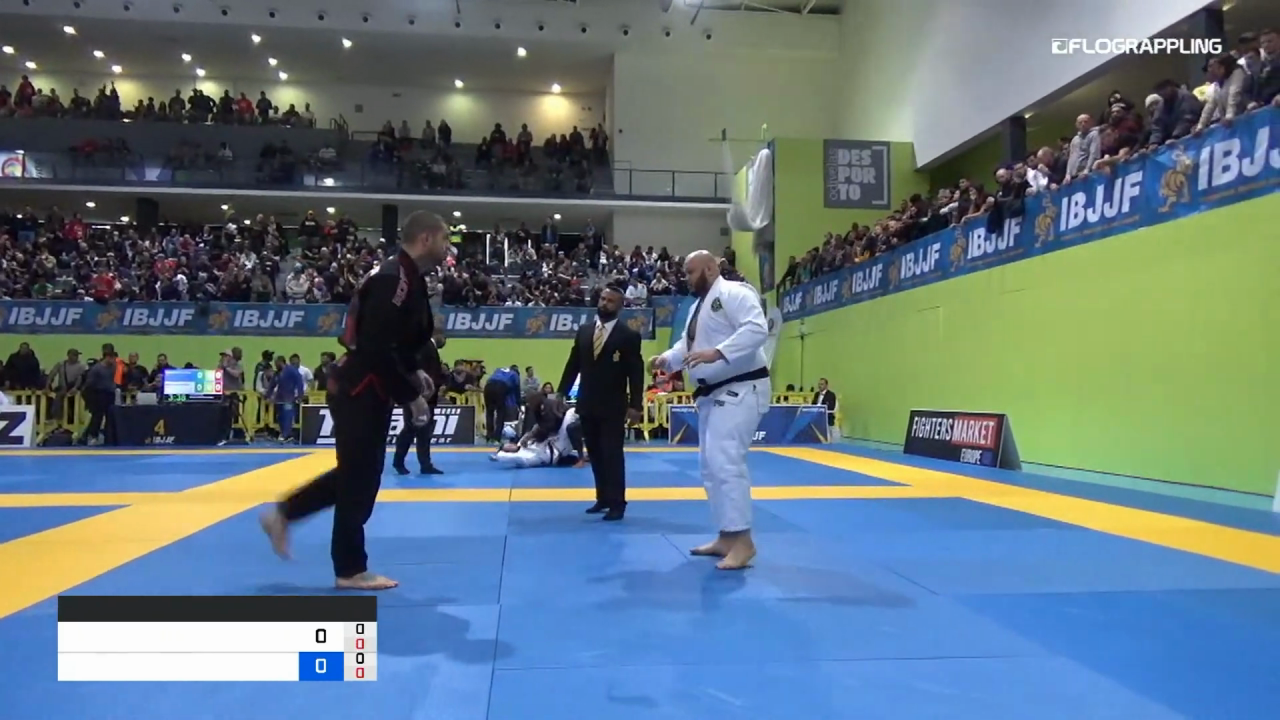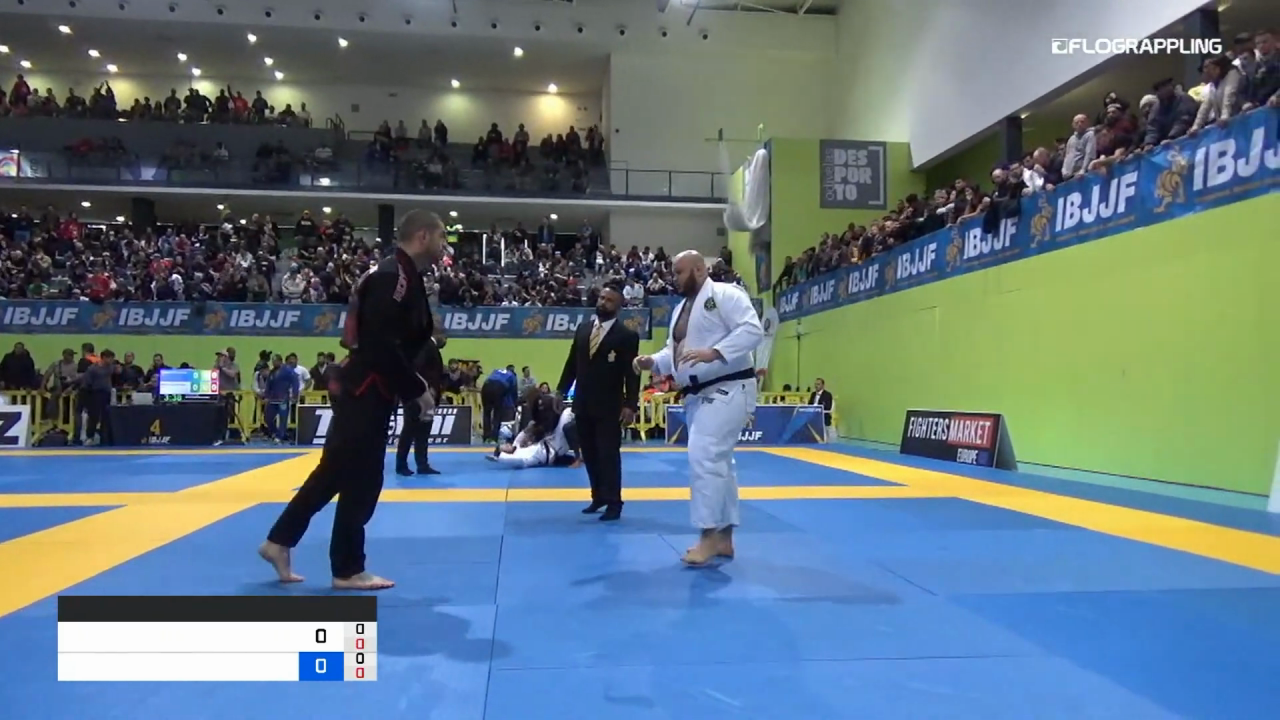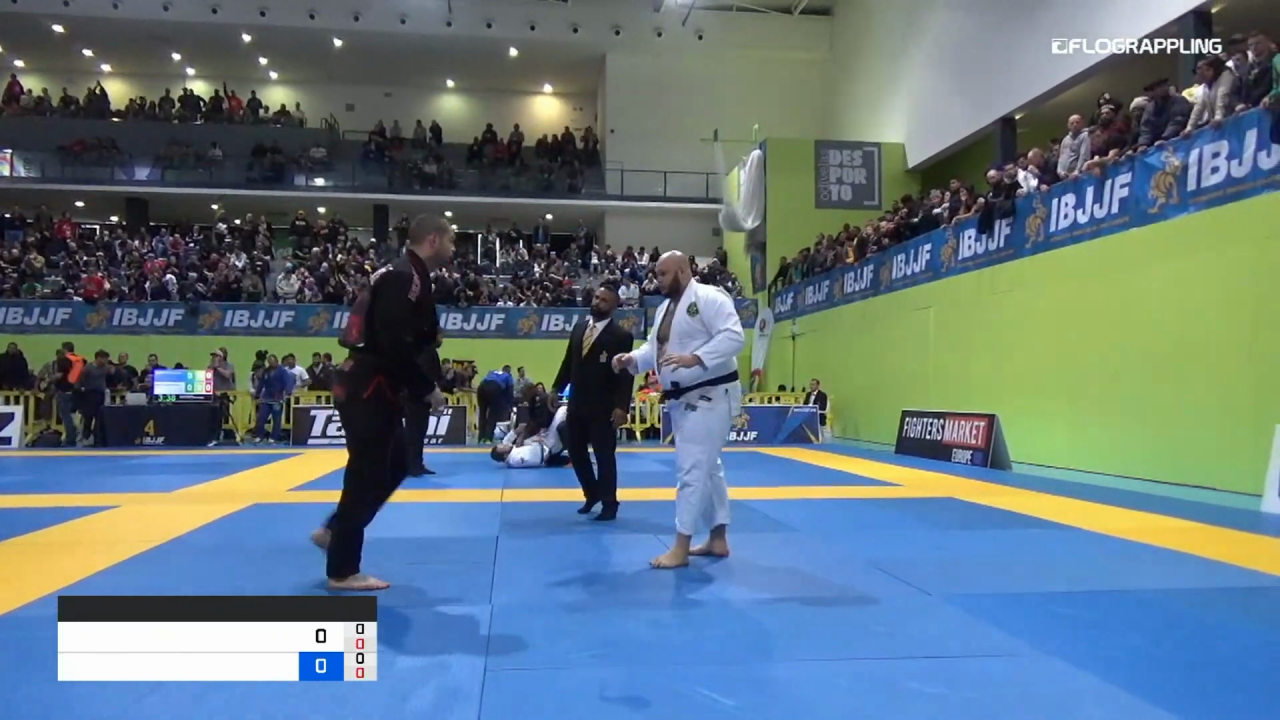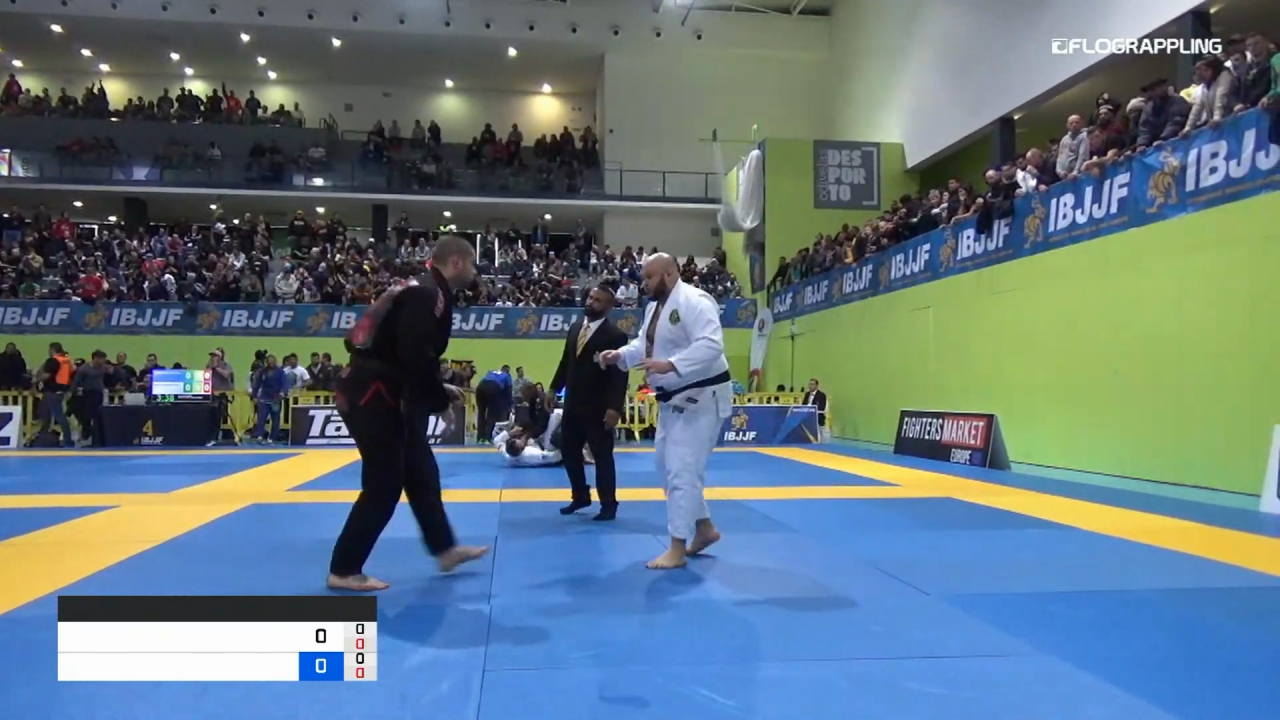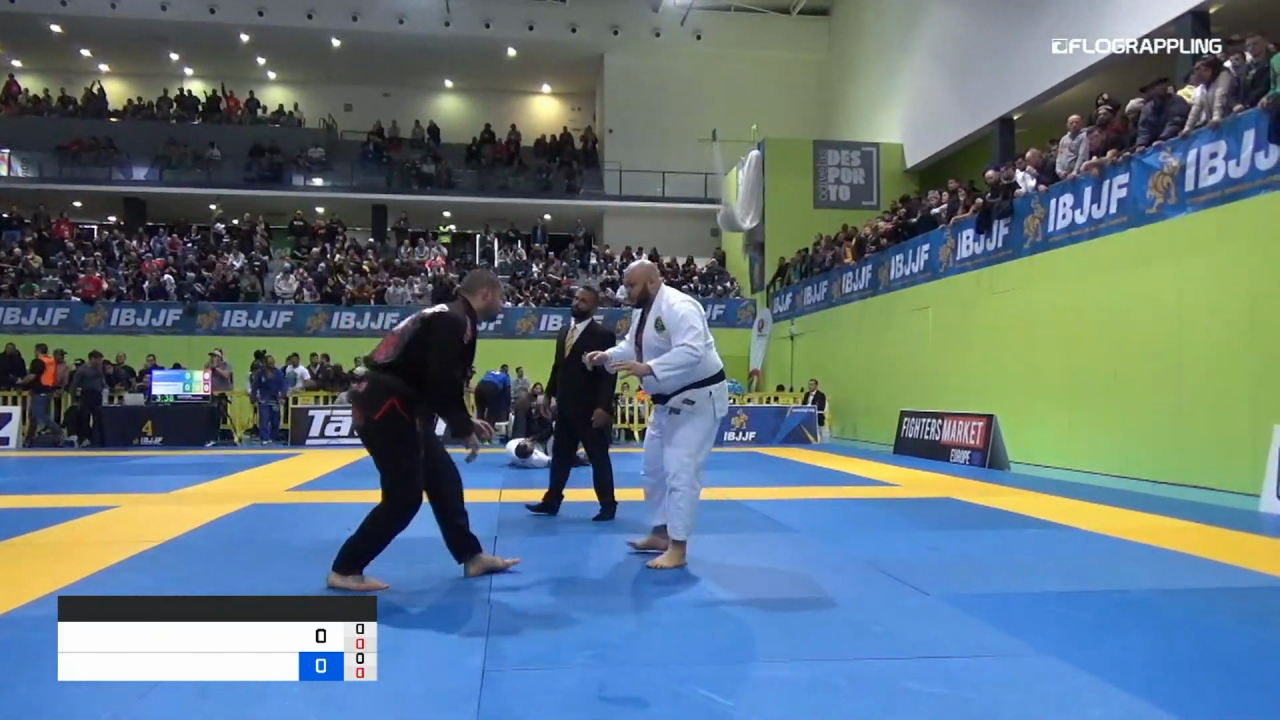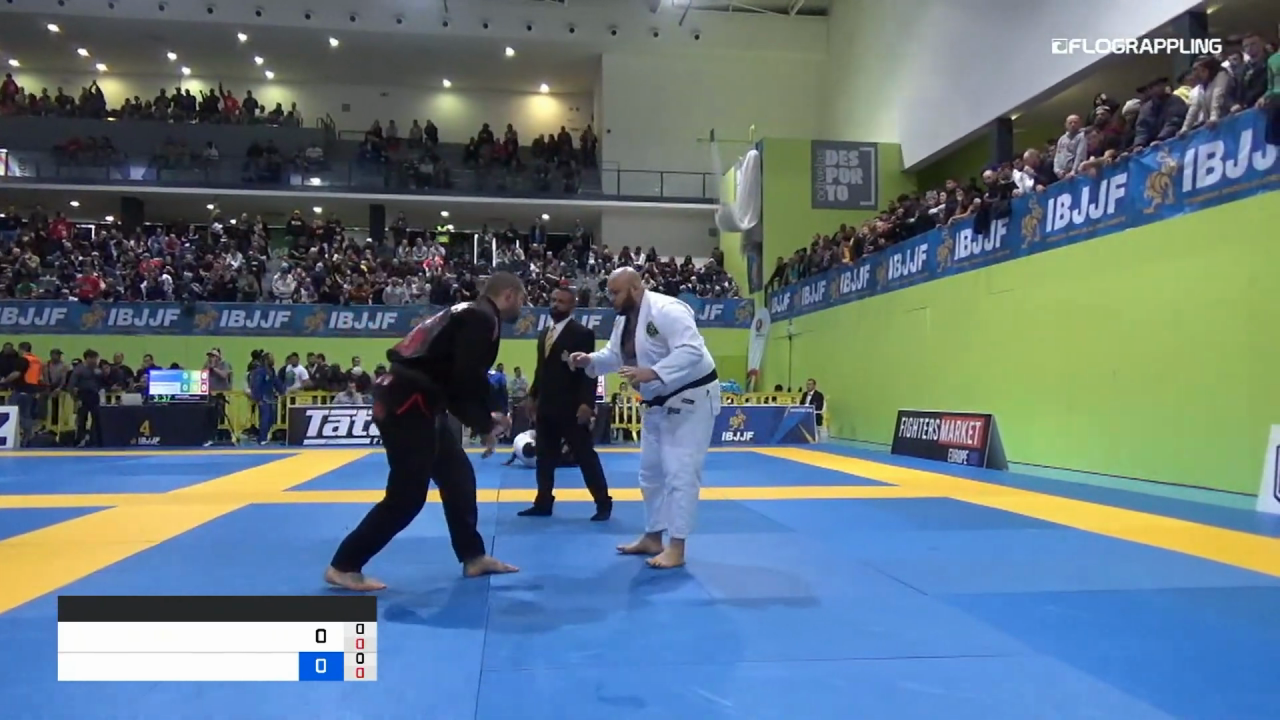
dt=0.2s
person 1, frame 1
left shoulder: (405, 277)
right shoulder: (393, 280)
right elbow: (378, 348)
left wrist: (413, 373)
right wrist: (411, 396)
left hip: (363, 387)
right hip: (363, 389)
left knee: (356, 472)
right knee: (361, 479)
left ankle: (283, 515)
right ankle: (351, 569)
person 1, frame 2
left shoulder: (400, 275)
right shoulder: (391, 278)
right elbow: (381, 346)
left wrist: (411, 382)
right wrist: (415, 391)
left hip: (363, 385)
right hip: (366, 388)
left knee: (337, 471)
right knee: (362, 480)
left ankle: (280, 541)
right ankle: (348, 571)
person 1, frame 3
left shoulder: (404, 276)
right shoulder: (403, 278)
right elbow: (394, 345)
left wrist: (421, 379)
right wrist: (426, 388)
left hip: (370, 386)
right hip: (370, 389)
left knee: (393, 468)
right knee: (369, 477)
left ankle: (335, 533)
right ankle: (342, 571)
person 1, frame 4
left shoulder: (422, 293)
right shoulder: (427, 296)
right elbow: (416, 359)
left wrist: (440, 391)
right wrist: (441, 403)
left hip: (378, 393)
right hip: (372, 396)
left knee: (421, 472)
right knee: (384, 484)
left ankle: (445, 549)
right ankle: (344, 571)
person 1, frame 5
left shoulder: (446, 318)
right shoulder: (454, 323)
right elbow: (443, 384)
left wrist: (466, 422)
right wrist: (464, 429)
left hip: (396, 406)
right hip: (386, 408)
left knee: (444, 480)
right knee: (403, 495)
left ankle: (472, 556)
right ankle: (346, 570)
person 1, frame 6
left shoulder: (469, 315)
right shoulder: (483, 320)
right elbow: (470, 378)
left wrist: (485, 415)
right wrist: (486, 425)
left hip: (414, 401)
right hip: (408, 403)
left knee: (459, 478)
right knee: (406, 495)
left ankle: (474, 557)
right ankle: (344, 566)
person 2, frame 1
left shoulder: (734, 293)
right shoulder: (700, 305)
left elbow: (756, 329)
right elbow: (686, 346)
left wrist: (716, 353)
right wrist: (665, 361)
left hip: (740, 391)
right hip: (712, 394)
left knee: (725, 463)
right knee: (714, 465)
left ankle: (743, 542)
right ankle: (727, 539)
person 2, frame 2
left shoulder: (726, 294)
right shoulder: (682, 308)
left elbow: (751, 330)
right elbow: (674, 350)
left wrist: (714, 352)
right wrist: (652, 361)
left hip: (726, 391)
right hip: (698, 394)
left knee: (704, 460)
right knee: (716, 464)
left ankle: (708, 538)
right ankle: (723, 538)
person 2, frame 3
left shoulder: (710, 298)
right shoulder: (666, 307)
left elbow: (733, 337)
right elbow: (655, 346)
left wrist: (695, 358)
right wrist: (632, 359)
left hip: (710, 396)
right hip: (682, 397)
left knee: (694, 469)
right knee: (707, 468)
left ankle: (681, 547)
right ankle: (718, 539)
person 2, frame 4
left shoulder: (694, 302)
right shoulder: (656, 306)
left elbow: (710, 347)
right elbow: (644, 343)
left wrist: (668, 365)
right wrist: (620, 355)
left hip: (701, 397)
right hip: (676, 398)
left knee: (683, 470)
right knee: (668, 465)
left ankle: (678, 548)
right ankle: (704, 527)
person 2, frame 5
left shoulder: (678, 307)
right shoulder: (643, 311)
left elbow: (690, 352)
right elbow: (632, 347)
left wrist: (647, 369)
right wrist: (606, 357)
left hip: (696, 398)
right hip: (669, 400)
left knee: (681, 471)
right knee: (654, 467)
left ankle: (678, 548)
right ankle: (660, 534)
person 2, frame 6
left shoulder: (666, 310)
right shoulder: (624, 320)
left elbow: (692, 351)
right elbow: (613, 356)
left wrist: (654, 372)
right wrist: (589, 361)
left hip: (690, 397)
right hip: (658, 404)
left knee: (680, 472)
right knee: (651, 471)
left ankle: (676, 547)
right ankle: (653, 537)
person 3, frame 1
left shoulder: (628, 336)
right shoulder: (584, 331)
left elbow: (636, 373)
right elbow: (573, 364)
left wrist: (635, 405)
right wrist: (562, 392)
left hip: (613, 406)
right hip: (587, 404)
left knee: (612, 454)
right knee: (595, 454)
left ankle: (616, 504)
right ankle: (603, 498)
person 3, frame 2
left shoulder: (626, 336)
right shoulder: (582, 329)
left elbow: (632, 374)
right elbow: (572, 362)
left wrist: (630, 405)
right wrist: (561, 390)
left hip: (609, 406)
right hip: (583, 404)
left knee: (609, 454)
right knee: (588, 453)
left ankle: (613, 504)
right ankle: (598, 496)
person 3, frame 3
left shoulder: (620, 336)
right shoulder: (578, 329)
left elbow: (625, 374)
right elbow: (568, 362)
left wrist: (621, 407)
right wrist: (557, 389)
left hip: (603, 407)
right hip: (577, 404)
left knee: (604, 455)
right knee: (576, 452)
left ankle: (609, 504)
right ankle: (593, 493)
person 3, frame 4
left shoulder: (615, 335)
right shoulder: (575, 329)
left elbow: (619, 375)
right elbow: (565, 362)
left wrist: (614, 407)
right wrist: (554, 389)
left hip: (598, 408)
right hip: (573, 405)
left knee: (602, 456)
right knee: (569, 452)
left ankle: (608, 505)
right ankle: (580, 496)
person 3, frame 5
left shoulder: (602, 335)
right shoulder: (565, 332)
left elbow: (608, 374)
left wrist: (603, 407)
right wrist: (548, 395)
left hip: (590, 409)
right hip: (566, 407)
left knee: (598, 457)
right knee: (560, 455)
left ankle: (608, 505)
right ankle: (552, 501)
person 3, frame 6
left shoulder: (582, 334)
right shoulder: (545, 333)
left wrist: (587, 404)
right wrist: (533, 397)
left hip: (571, 408)
right hip: (547, 407)
left knee: (585, 455)
right knee: (544, 456)
left ankle: (603, 503)
right ankle: (543, 502)
